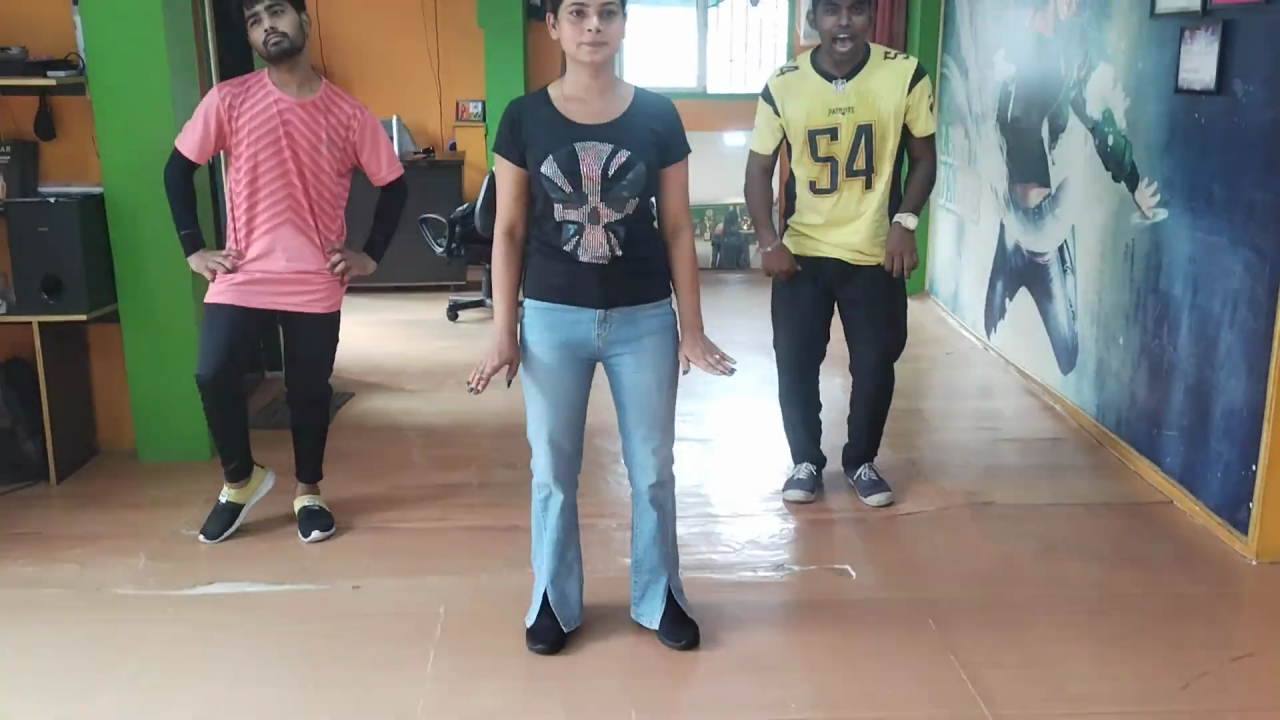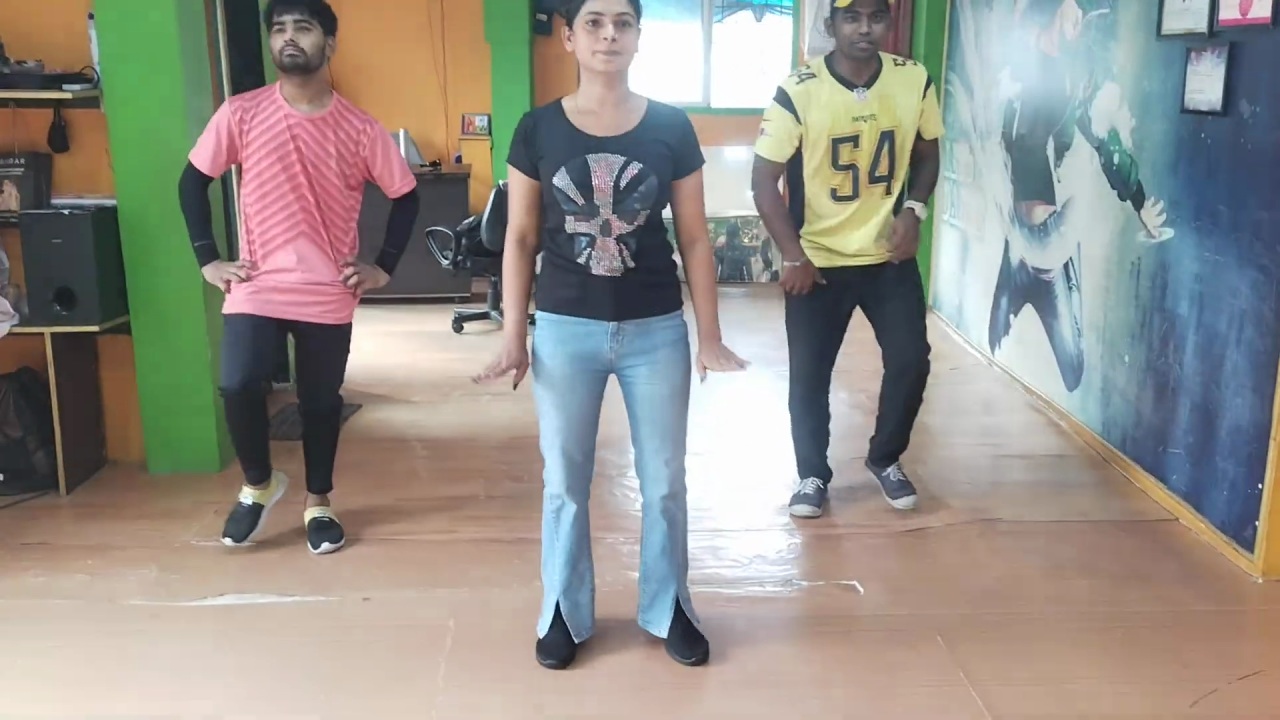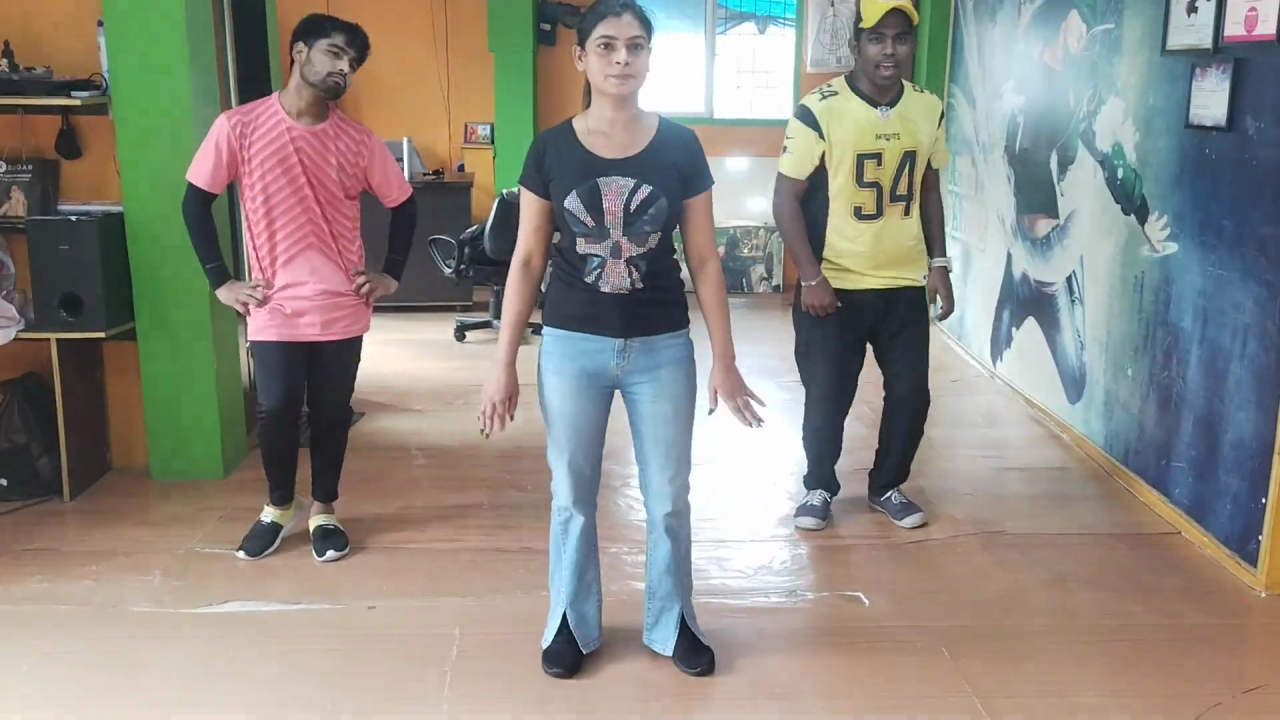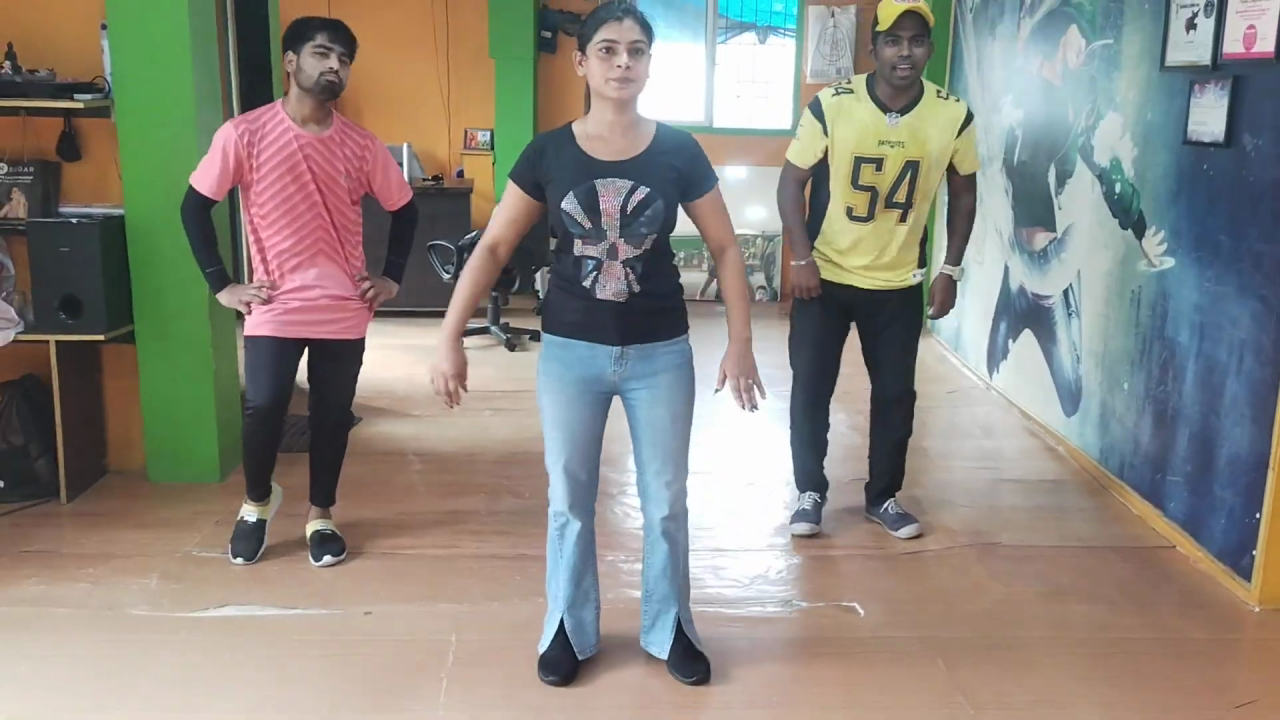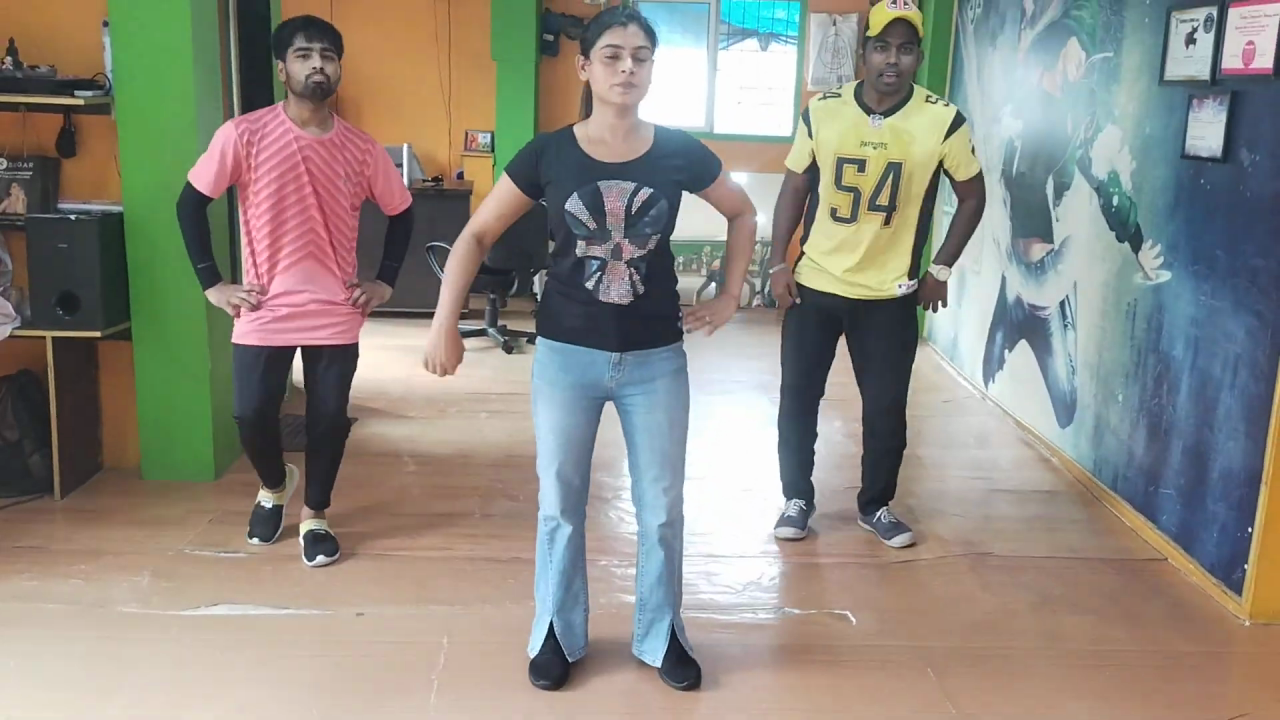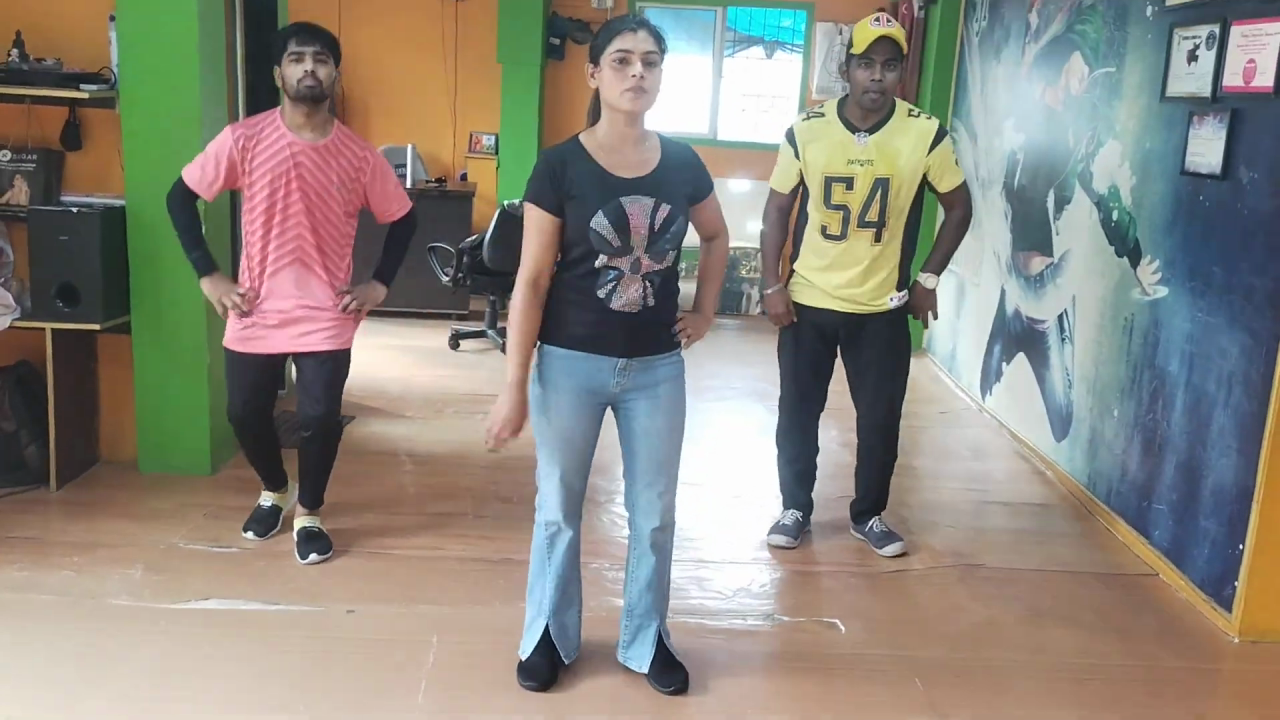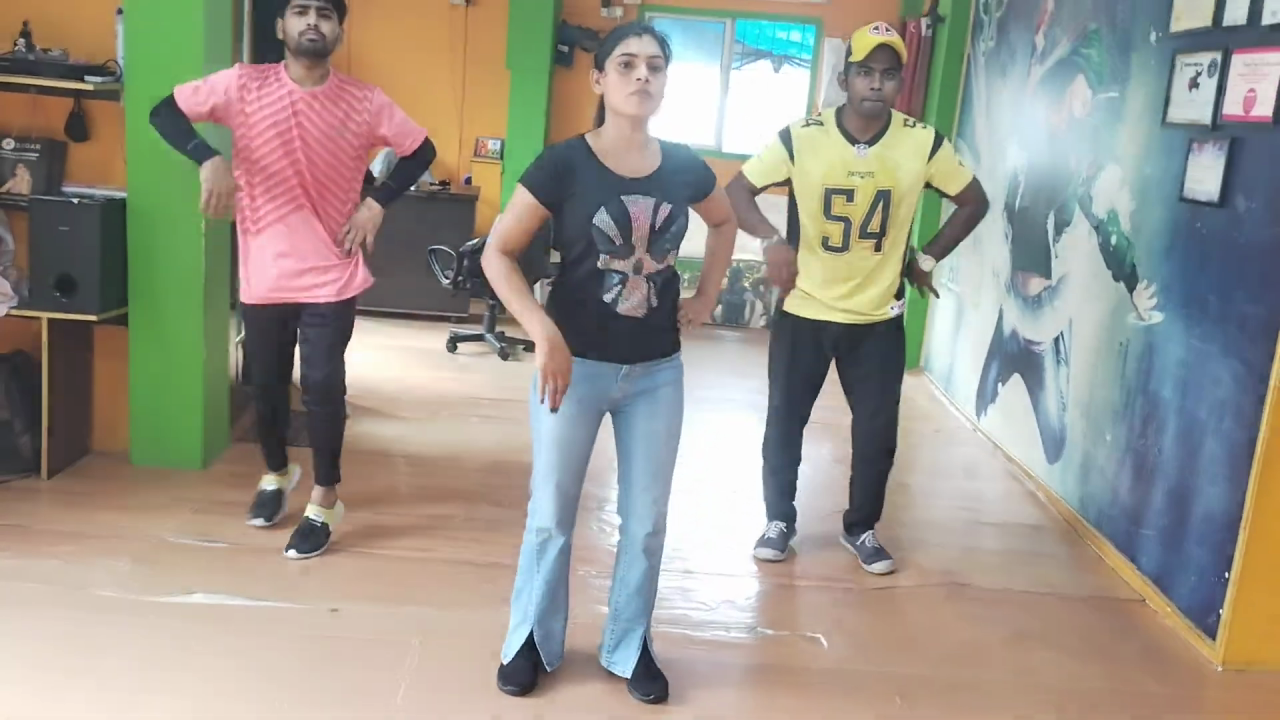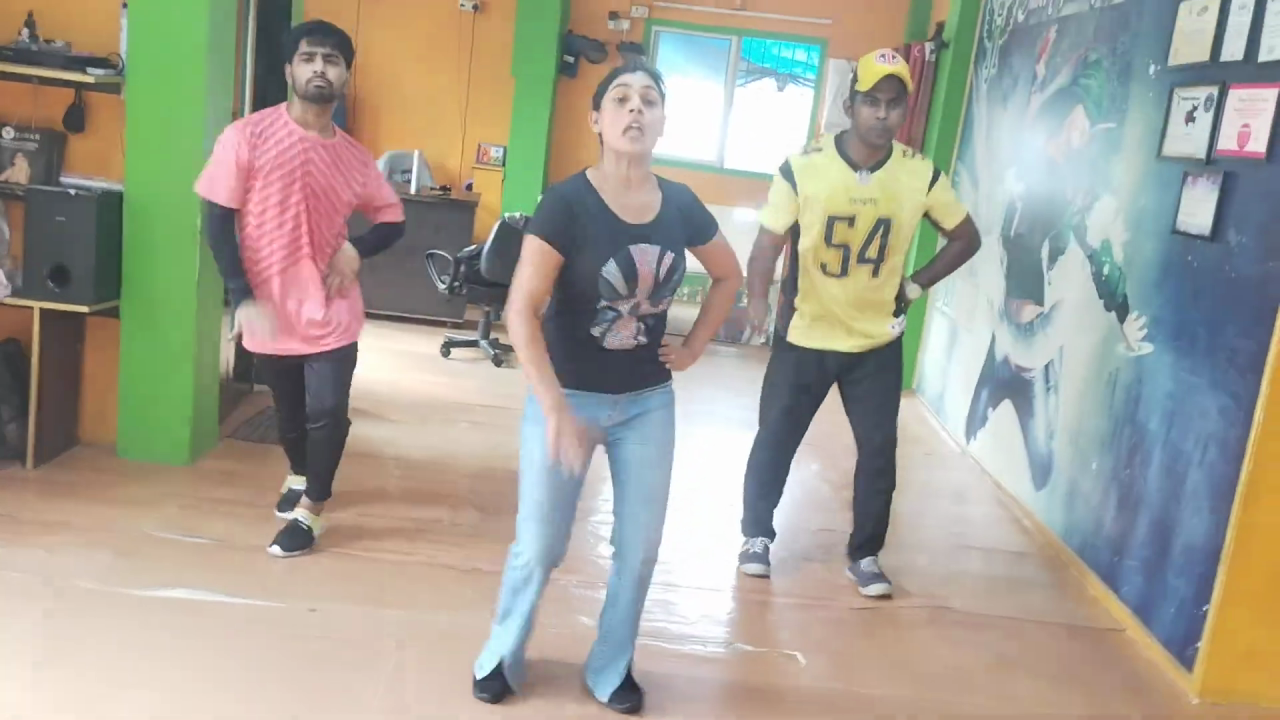
dt=0.2s
person 1, frame 1
left shoulder: (658, 115)
right shoulder: (524, 117)
left elbow: (677, 229)
right elbow: (510, 230)
left wrist: (693, 330)
right wrist: (504, 332)
left hip: (643, 318)
right hip: (553, 317)
left knee: (652, 467)
right knee: (552, 468)
left ankle: (659, 596)
right ankle: (554, 600)
person 1, frame 2
left shoulder: (671, 128)
right shoulder: (539, 130)
left elbow: (694, 239)
right elbow: (522, 239)
left wrist: (710, 337)
right wrist: (512, 337)
left hip: (655, 330)
right hip: (564, 328)
left knee: (664, 478)
right knee: (564, 480)
left ankle: (668, 608)
right ankle: (565, 613)
person 1, frame 3
left shoulder: (680, 147)
right shoulder: (551, 150)
left elbow: (705, 259)
right elbow: (528, 261)
left wrist: (725, 361)
right wrist: (502, 363)
left hip: (661, 347)
right hip: (572, 345)
left knee: (668, 495)
right knee: (572, 493)
left ankle: (672, 622)
right ankle: (572, 622)
person 1, frame 4
left shoulder: (678, 150)
right shoulder: (549, 152)
left elbow: (726, 248)
right elbow: (493, 247)
left wrist: (741, 345)
right wrist: (451, 337)
left hip: (659, 353)
right hip: (570, 351)
left knee: (666, 500)
right knee: (569, 499)
left ankle: (669, 628)
right ankle: (567, 628)
person 1, frame 5
left shoulder: (679, 152)
right shoulder: (546, 153)
left elbow: (744, 214)
right elbow: (475, 237)
left wrist: (728, 295)
right wrist: (443, 322)
left hip: (656, 359)
right hip: (566, 355)
left knee: (661, 506)
right knee: (561, 503)
left ankle: (661, 635)
right ankle: (558, 634)
person 1, frame 6
left shoulder: (682, 163)
right shoulder: (560, 166)
left elbow: (715, 234)
right elbow: (532, 281)
left wrist: (703, 308)
right wrist: (514, 386)
left hip: (657, 367)
right hip: (571, 361)
left knee: (653, 513)
right knee: (558, 509)
left ankle: (646, 640)
right ankle: (550, 637)
person 1, frame 7
left shoulder: (683, 166)
right shoulder: (563, 162)
left elbow: (726, 224)
right elbow: (497, 253)
left wrist: (704, 299)
right wrist: (543, 334)
left hip: (657, 372)
right hip: (578, 364)
left knee: (646, 518)
right knee: (552, 514)
left ankle: (629, 647)
right ankle: (533, 640)
person 1, frame 8
left shoulder: (682, 205)
right shoulder: (567, 204)
left elbow: (730, 278)
right elbow: (523, 314)
left wrist: (691, 347)
right wrist: (556, 414)
left hip: (645, 401)
right hip: (567, 394)
left knee: (640, 547)
right knee: (539, 547)
left ankle: (610, 667)
right ankle: (503, 654)
person 2, frame 1
left shoulder: (349, 115)
right shoulder: (228, 101)
left elbow: (393, 184)
right elbow: (178, 169)
left wrist: (370, 254)
right wrist: (193, 250)
left hip: (316, 280)
right hip: (244, 273)
left knee: (310, 388)
right knee: (214, 374)
left ankle: (308, 492)
right ankle: (241, 481)
person 2, frame 2
left shoulder: (360, 128)
right shoulder: (240, 114)
left elbow: (405, 195)
right elbow: (193, 182)
left wrist: (383, 266)
right wrist: (209, 260)
left hip: (328, 291)
right hip: (258, 284)
left knee: (321, 400)
right knee: (238, 386)
left ankle: (317, 503)
right ankle: (257, 485)
person 2, frame 3
left shoulder: (358, 141)
right shoulder: (237, 127)
left elbow: (403, 205)
right elbow: (195, 202)
left wrist: (391, 274)
right wrist: (220, 281)
left hip: (343, 303)
right hip: (275, 303)
left knee: (331, 410)
right knee: (276, 410)
left ankle: (323, 510)
right ankle: (279, 505)
person 2, frame 4
left shoulder: (362, 145)
right shoulder: (244, 134)
left elbow: (402, 209)
right elbow: (195, 206)
left wrist: (392, 277)
right wrist: (221, 285)
left hip: (344, 307)
right hip: (276, 304)
left knee: (332, 414)
right knee: (263, 405)
left ankle: (320, 515)
right ankle: (256, 503)
person 2, frame 5
left shoulder: (362, 149)
right shoulder: (243, 135)
left elbow: (401, 213)
right elbow: (190, 203)
left wrist: (384, 281)
right wrist: (212, 283)
left hip: (335, 311)
right hip: (265, 309)
left knee: (328, 415)
right knee: (252, 414)
left ankle: (315, 514)
right ankle: (274, 488)
person 2, frame 6
left shoulder: (360, 154)
right shoulder: (242, 139)
left elbow: (403, 217)
right elbow: (181, 197)
left wrist: (378, 282)
right wrist: (207, 273)
left hip: (325, 317)
right hip: (255, 312)
left knee: (319, 418)
right knee: (246, 416)
left ankle: (309, 513)
right ankle: (275, 490)
person 2, frame 7
left shoulder: (364, 103)
right shoulder: (243, 86)
left elbow: (421, 151)
right elbow: (166, 112)
left wrist: (378, 202)
right wrist: (207, 159)
left hip: (328, 272)
right hip: (264, 269)
left knee: (323, 385)
right knee: (266, 381)
left ankle: (324, 500)
right ankle: (276, 474)
person 2, frame 8
left shoulder: (357, 159)
right shoulder: (247, 136)
left elbow: (392, 224)
right elbow: (218, 220)
left wrist: (354, 249)
right wrist: (245, 297)
left hip: (331, 312)
right hip: (268, 310)
left knee: (327, 415)
right knee: (291, 412)
left ankle: (308, 509)
right ankle: (299, 474)
person 3, frame 1
left shoulder: (905, 75)
right shoulder: (782, 87)
left elbow: (924, 158)
right elbow: (757, 173)
left wrist: (906, 223)
right wrist: (769, 243)
left hip: (876, 254)
right hip: (803, 254)
left knee: (873, 367)
right knee: (796, 363)
left ankle: (860, 462)
right ankle: (806, 460)
person 3, frame 2
left shoulder: (916, 83)
right shoulder: (796, 93)
left elbow: (928, 158)
right elbow: (764, 179)
left wrist: (913, 211)
right wrist: (792, 254)
left hip: (889, 255)
right hip: (818, 261)
left knee: (910, 360)
right knee: (809, 374)
left ankle: (886, 459)
right ankle: (812, 475)
person 3, frame 3
left shoulder: (928, 108)
right shoulder: (818, 111)
right elbow: (786, 199)
left wrist: (939, 262)
right wrist: (811, 279)
left hip: (905, 285)
right hip: (834, 285)
left knee: (910, 394)
right knee: (828, 396)
left ankle: (887, 485)
right ankle: (818, 487)
person 3, frame 4
left shoulder: (952, 116)
right shoulder: (830, 106)
left elbow: (964, 192)
right elbow: (792, 182)
left wrist: (951, 269)
right wrist: (798, 257)
left hip: (898, 285)
right hip: (825, 277)
left knee: (895, 395)
right knee: (810, 386)
left ankle: (883, 495)
right ankle: (810, 490)
person 3, frame 5
left shoulder: (943, 120)
right shoulder: (820, 110)
left elbow: (973, 197)
right elbow: (794, 188)
left wrist: (941, 269)
right wrist: (779, 262)
left hip: (889, 295)
right hip: (814, 285)
left knee: (886, 406)
right knee: (797, 397)
left ankle: (876, 505)
right ankle: (797, 497)
person 3, frame 6
left shoulder: (926, 133)
right shoulder: (805, 131)
left elbow: (958, 207)
right elbow: (776, 209)
left wrist: (928, 278)
right wrist: (773, 283)
left hip: (882, 308)
right hip: (807, 302)
left knee: (880, 418)
right knee: (798, 410)
left ankle: (869, 514)
right ankle: (795, 507)
person 3, frame 7
left shoulder: (924, 143)
right shoulder: (800, 138)
left elbow: (974, 201)
right elbow: (736, 193)
left wrist: (928, 258)
right wrist: (769, 238)
left hip: (877, 317)
right hip: (804, 311)
left knee: (877, 428)
right knee: (786, 421)
left ankle: (861, 527)
right ankle: (780, 520)
person 3, frame 8
left shoulder: (922, 174)
right shoulder: (803, 167)
left elbow: (966, 239)
right elbow: (767, 246)
left wrist: (912, 285)
right wrist: (756, 298)
left hip: (876, 343)
right hip: (804, 339)
left knee: (879, 452)
right knee: (774, 442)
left ankle: (864, 552)
right ankle: (757, 534)
person 4, frame 1
left shoulder: (1076, 59)
right shoulder: (1015, 59)
left elbow: (1105, 128)
left wrist: (1134, 187)
left hip: (1051, 219)
right hip: (1015, 215)
left knee: (1065, 341)
right knee: (993, 327)
person 4, frame 2
left shoulder: (1085, 74)
right shoulder: (1021, 71)
left elbow: (1111, 144)
left wrist: (1140, 205)
left hip: (1056, 235)
right hip: (1020, 231)
left knee: (1070, 356)
right knee: (998, 343)
person 4, frame 3
left shoulder: (1088, 89)
right shoulder: (1026, 82)
left elbow: (1114, 160)
left wrist: (1144, 219)
left hip: (1059, 248)
right hip: (1022, 245)
left knee: (1073, 369)
right knee: (999, 357)
person 4, frame 4
left shoulder: (1087, 102)
right shoulder: (1026, 96)
left elbow: (1112, 174)
left wrist: (1142, 233)
left hip: (1057, 261)
right hip: (1020, 256)
left knee: (1068, 381)
right knee: (995, 364)
person 4, frame 5
left shoulder: (1087, 115)
right shoulder: (1025, 107)
left elbow: (1109, 187)
left wrist: (1138, 248)
left hip: (1054, 274)
right hip: (1017, 267)
left knee: (1062, 394)
right knee: (989, 377)
person 4, frame 6
left shoulder: (1091, 130)
right shoulder: (1031, 116)
left elbow: (1110, 203)
left wrist: (1137, 264)
left hip: (1052, 285)
right hip: (1017, 276)
left knee: (1058, 403)
right knee: (988, 385)
person 4, frame 7
left shoulder: (1090, 153)
right shoulder: (1033, 136)
left elbow: (1109, 229)
left wrist: (1133, 288)
left hip: (1049, 305)
right hip: (1015, 298)
left knee: (1051, 420)
right knee: (982, 406)
person 4, frame 8
left shoulder: (1087, 188)
right shoulder: (1031, 165)
left elbow: (1104, 260)
left wrist: (1124, 318)
left hip: (1041, 330)
right hip: (1008, 323)
left knee: (1038, 443)
right knee: (974, 425)
